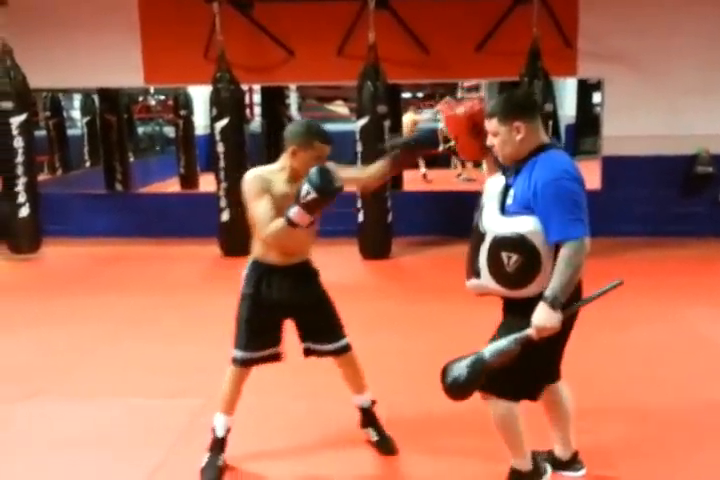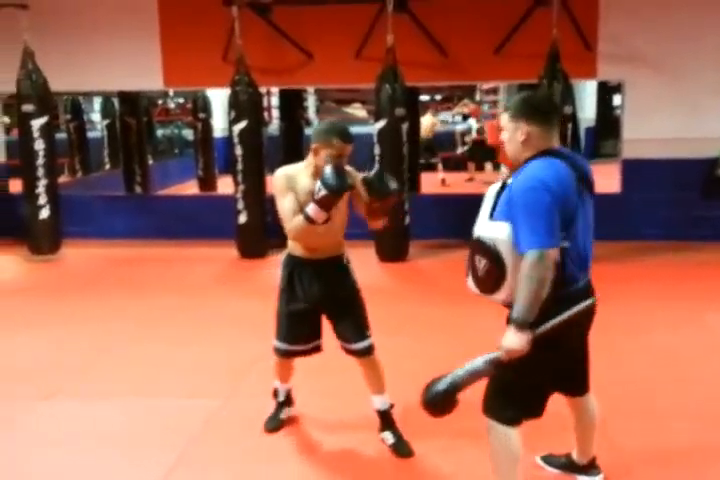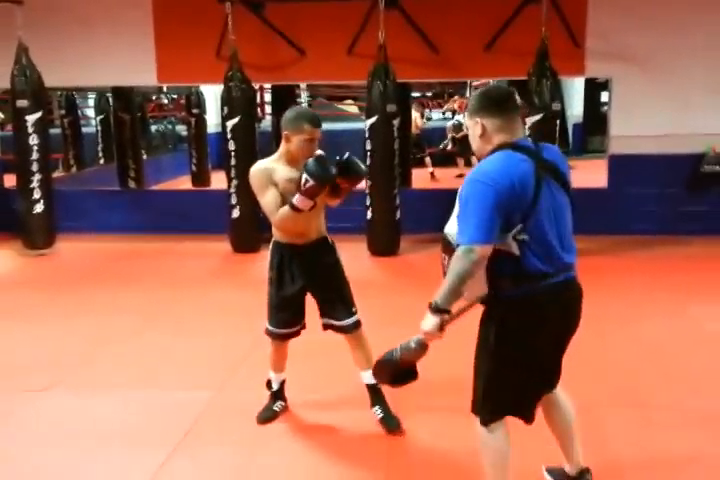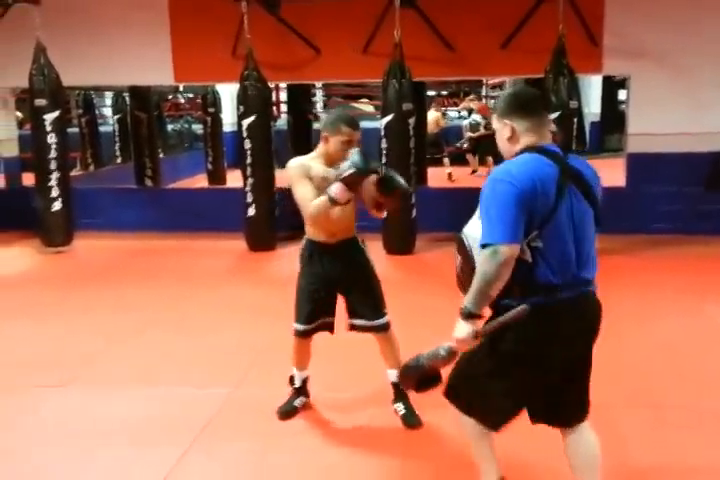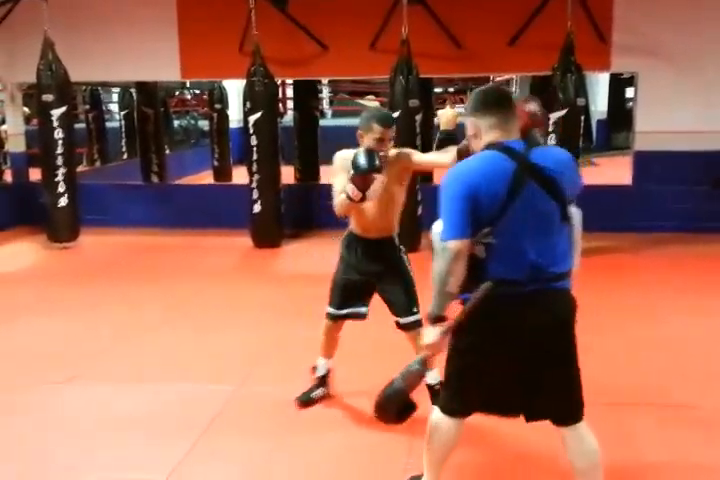
dt=0.3s
person 1, frame 1
left shoulder: (553, 173)
right shoulder: (520, 166)
left elbow: (576, 244)
right elbow: (497, 184)
left wrist: (553, 303)
right wrist: (476, 148)
left hip: (538, 301)
right hip: (522, 295)
left knee: (496, 386)
right knee: (541, 377)
person 1, frame 2
left shoulder: (531, 183)
right shoulder: (573, 167)
left elbow: (538, 259)
left wrist: (521, 325)
left hip: (544, 312)
right hip: (575, 301)
left knee: (501, 412)
right knee: (575, 387)
person 1, frame 3
left shoulder: (486, 177)
right shoulder: (553, 158)
left elbow: (473, 253)
left wrist: (438, 309)
left hip: (519, 306)
right hip: (563, 294)
left knee: (490, 413)
right knee: (544, 385)
person 1, frame 4
left shoulder: (508, 177)
right shoulder: (583, 173)
left elbow: (500, 256)
left wrist: (469, 314)
left hip: (526, 318)
right hip: (579, 310)
left knee: (468, 398)
right knee: (571, 419)
person 1, frame 5
left shoulder: (464, 175)
right shoulder: (560, 163)
left elbow: (452, 252)
left wrist: (436, 319)
right wrist: (538, 142)
left hip: (495, 311)
right hip: (552, 305)
left knee: (451, 406)
right knee: (570, 418)
person 2, frame 1
left shoulder: (316, 175)
right shoulder: (257, 180)
left elbow: (367, 178)
right elbow: (269, 233)
left wrist: (395, 159)
right wrist: (304, 207)
left hip: (303, 274)
right hip: (264, 277)
left knee: (342, 352)
right knee: (241, 364)
left ankle: (370, 421)
right ankle: (217, 446)
person 2, frame 2
left shoulder: (348, 177)
right shoulder: (285, 177)
left elbow: (376, 222)
right elbow: (293, 231)
left wrist: (381, 200)
right wrist: (320, 203)
left hip: (336, 269)
right hip: (298, 271)
left knee: (364, 349)
right knee: (285, 351)
left ankle: (387, 423)
right ankle: (283, 401)
person 2, frame 3
left shoulder: (319, 161)
right shoulder: (262, 171)
right elbow: (279, 221)
left wrist: (344, 183)
right wrist: (306, 193)
left hip: (322, 251)
right hip: (286, 257)
left knee: (351, 326)
right knee: (279, 334)
left ankle: (377, 398)
right ankle: (277, 394)
person 2, frame 4
left shoulder: (355, 169)
right shoulder: (299, 167)
left elbow: (377, 211)
right elbow: (313, 212)
right wrist: (343, 188)
left hip: (352, 252)
right hip: (317, 256)
left knee: (382, 325)
right knee: (303, 331)
left ankle: (400, 394)
right ankle: (299, 390)
person 2, frame 5
left shoulder: (402, 160)
right shoulder: (343, 160)
left elbow: (442, 158)
right elbow: (340, 208)
right wrist: (357, 184)
left hip: (389, 250)
right hip: (356, 248)
left knee: (412, 324)
right knee: (334, 319)
left ankle: (437, 389)
right ankle: (321, 380)
